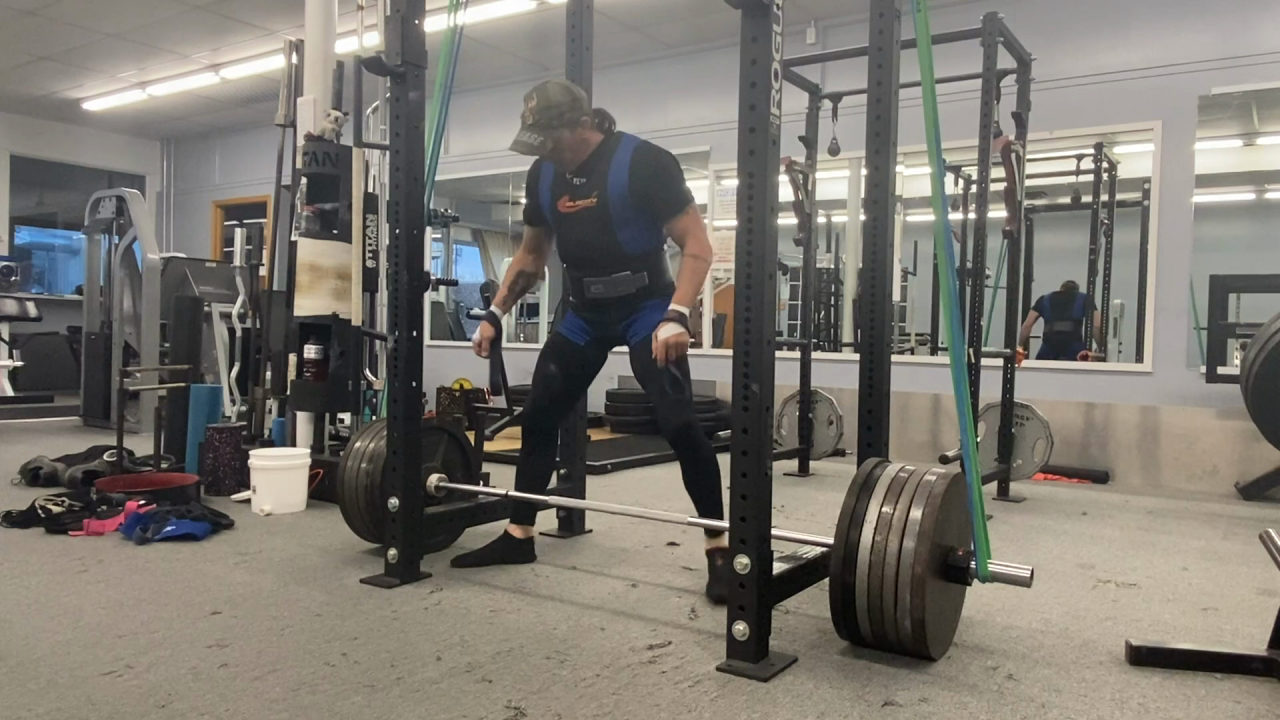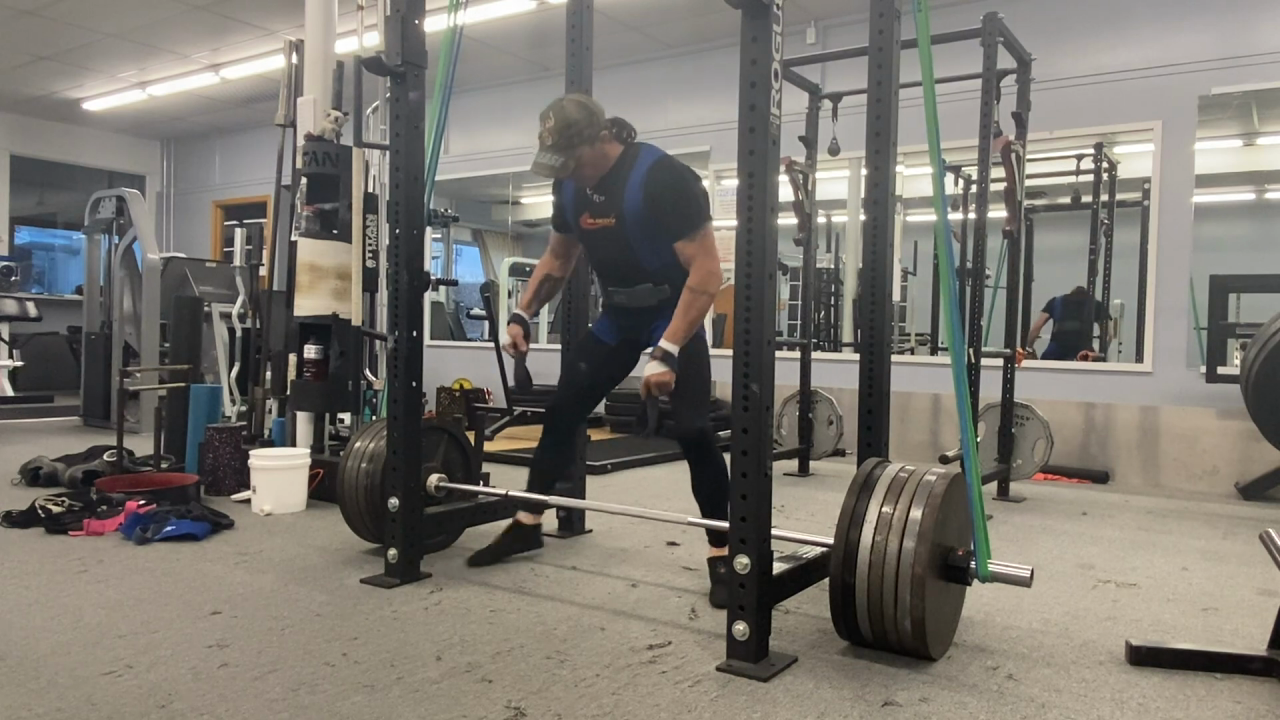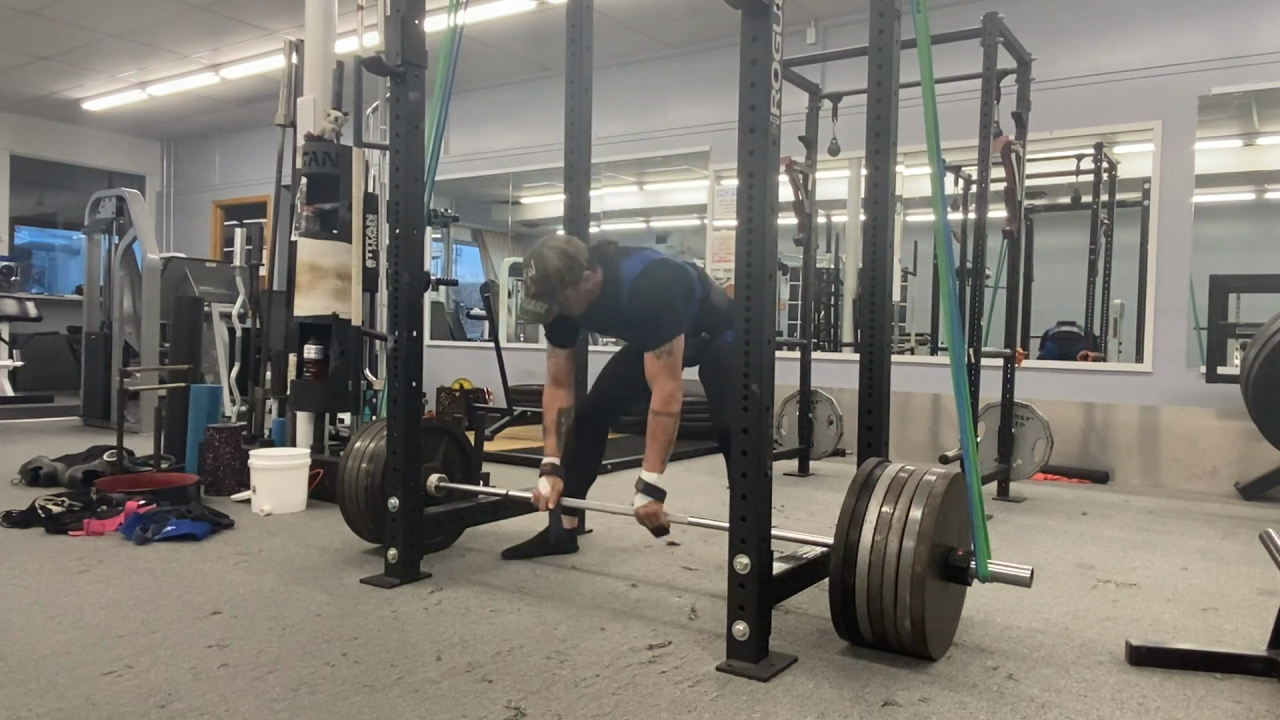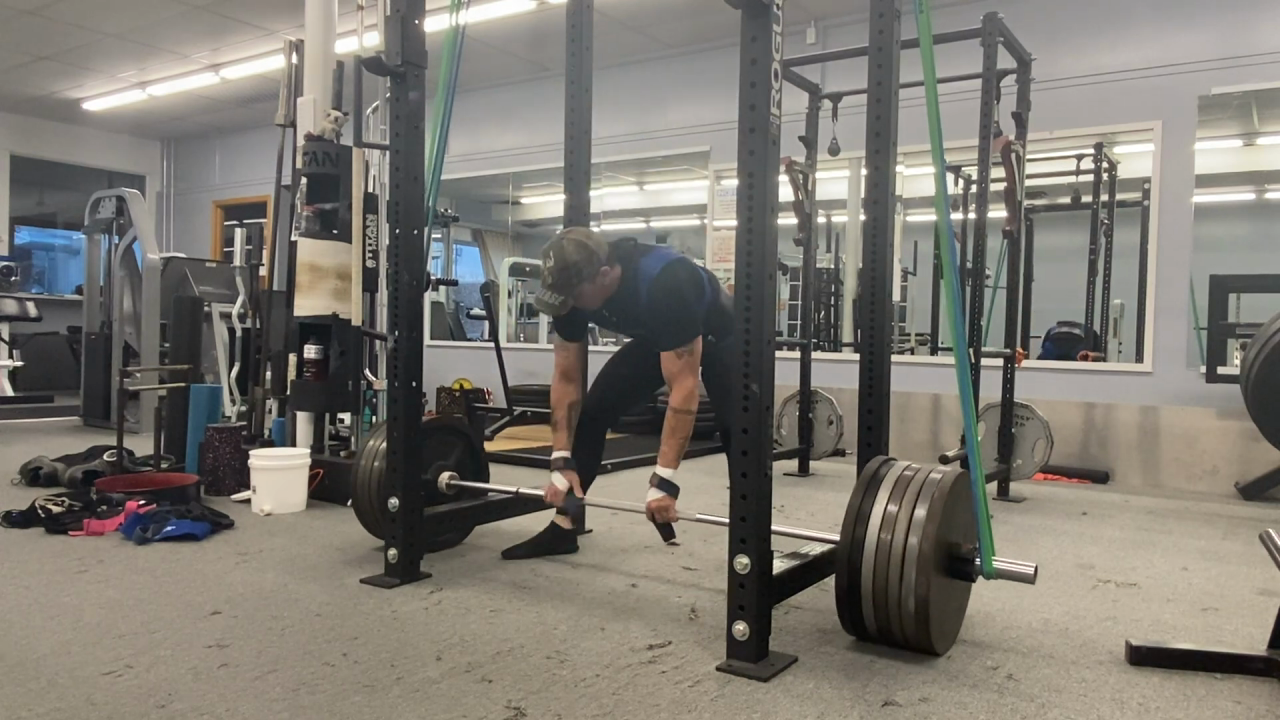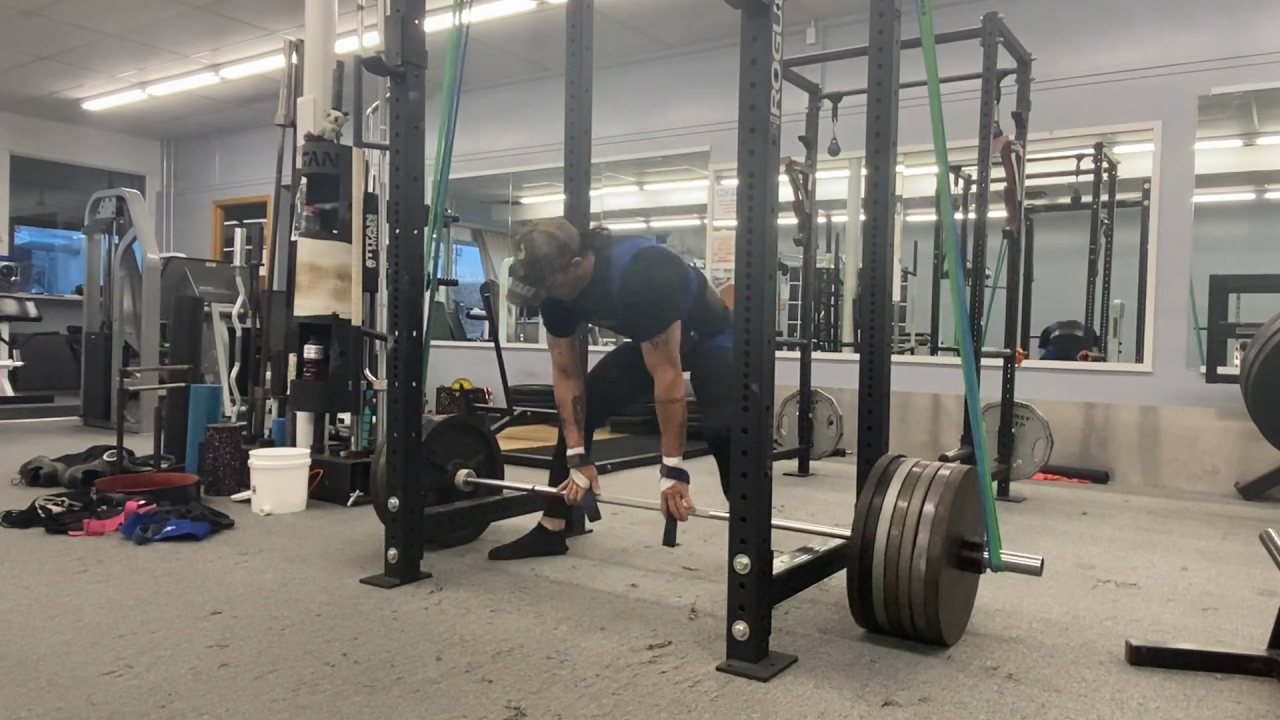
dt=0.5s
person 1, frame 1
left shoulder: (644, 163)
right shoulder: (542, 176)
left elbow: (695, 243)
right elbow: (530, 255)
left wrist: (676, 315)
right wrist: (494, 314)
left hip: (645, 308)
right hip: (584, 313)
left knee: (678, 422)
right knee: (537, 416)
left ankle: (720, 550)
right ankle: (518, 535)
person 1, frame 2
left shoulder: (665, 179)
right shoulder: (571, 184)
left elbow: (706, 271)
right elbow: (558, 257)
left wrist: (668, 351)
right wrist: (521, 316)
left hip: (675, 314)
right hip: (618, 316)
left knee: (693, 431)
right knee: (563, 411)
left ankle: (723, 555)
right ankle: (527, 523)
person 1, frame 3
left shoulder: (650, 283)
right shoulder: (561, 298)
left elbow: (666, 390)
right elbow: (559, 385)
left wrist: (650, 487)
right wrist: (550, 467)
left hip: (714, 332)
left knee: (729, 427)
right knee: (590, 412)
right ankle: (564, 528)
person 1, frame 4
left shoulder: (667, 282)
right shoulder: (571, 289)
left elbow: (684, 387)
right elbow: (567, 377)
left wrist: (664, 481)
right wrist: (562, 462)
left hip: (716, 337)
right hip: (653, 340)
right knee: (589, 412)
right ankle: (564, 528)
person 1, frame 5
left shoulder: (641, 272)
right shoulder: (555, 288)
left elbow: (666, 375)
right elbow: (566, 373)
left wrist: (673, 470)
right wrist: (577, 459)
left hip: (708, 337)
right hip: (645, 341)
left knee: (721, 430)
right knee: (578, 413)
right ankle: (550, 531)
